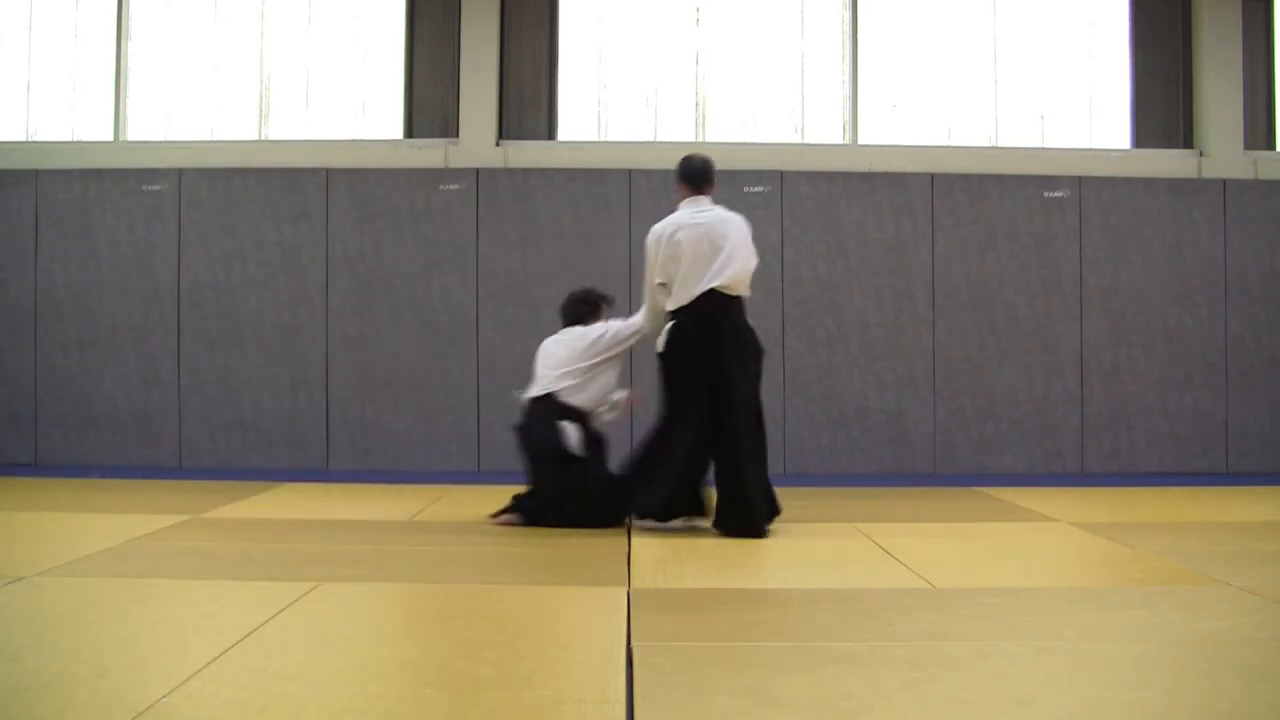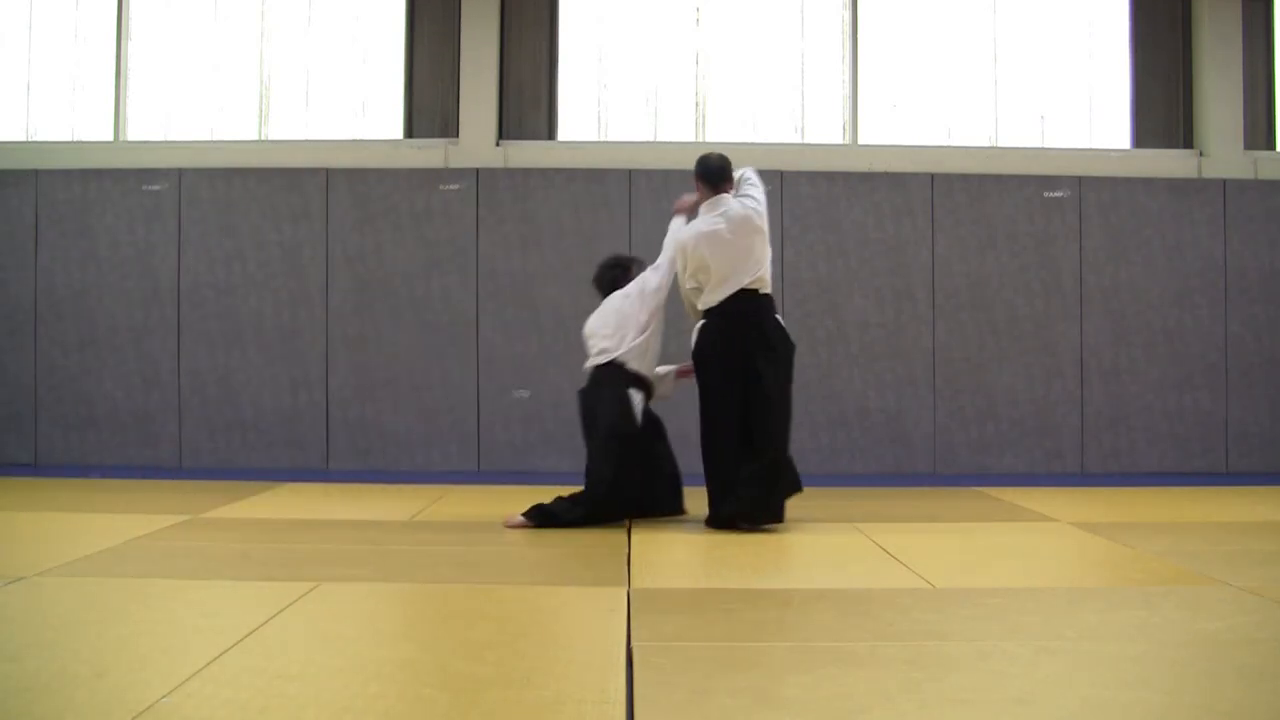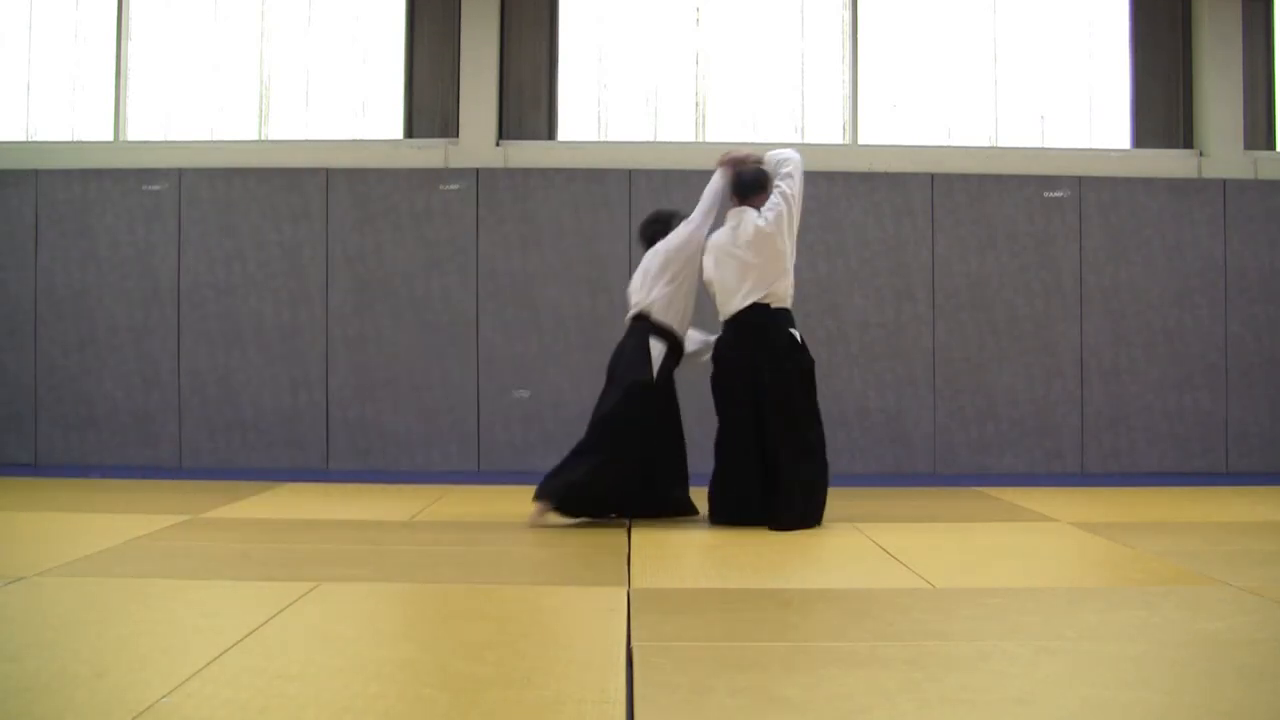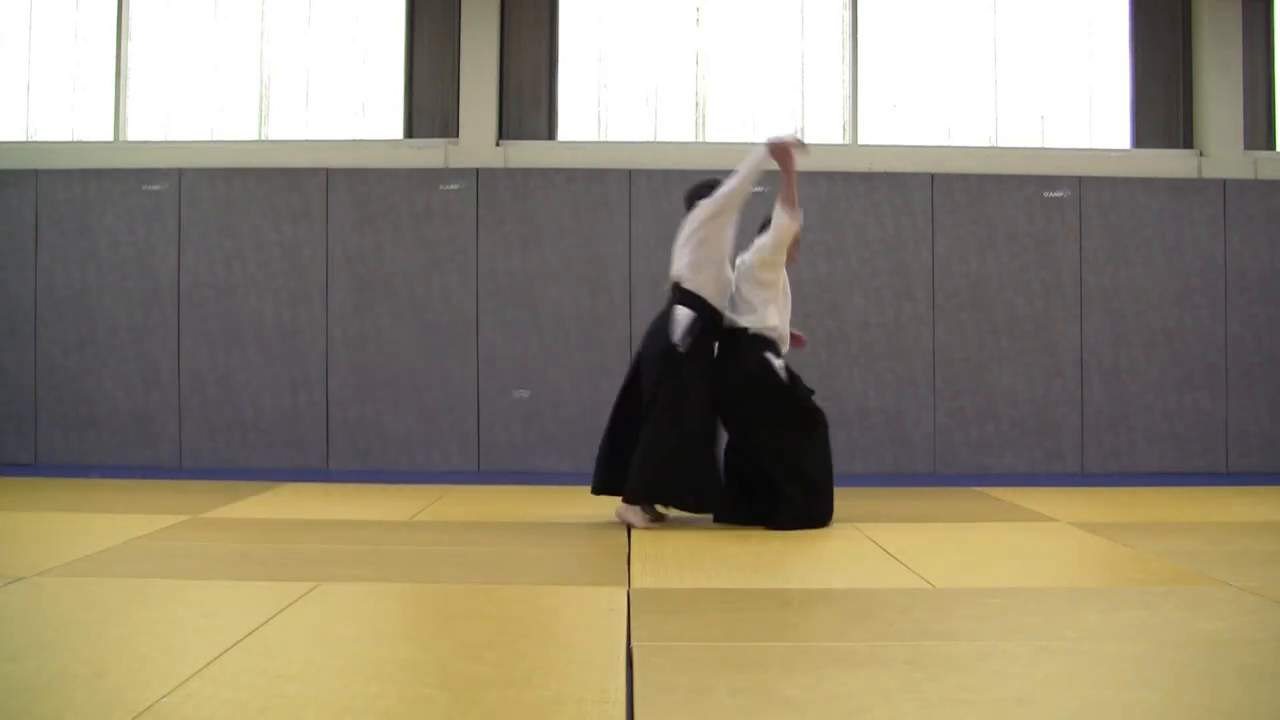
dt=0.3s
person 1, frame 1
left shoulder: (662, 231)
right shoulder: (736, 224)
left elbow: (655, 295)
left wrist: (671, 318)
left hip: (687, 329)
right hip: (731, 325)
left knee: (685, 421)
right knee: (739, 421)
left ankle: (663, 501)
right ankle: (742, 514)
person 1, frame 2
left shoulder: (688, 237)
right shoulder: (754, 209)
left elbow: (691, 294)
right elbow: (749, 176)
right wrist: (717, 194)
left hip: (717, 330)
right hip: (760, 322)
left knee: (723, 422)
right knee: (766, 417)
left ankle: (728, 508)
right ankle: (756, 505)
person 1, frame 3
left shoulder: (714, 243)
right shoulder: (772, 220)
right elbow: (790, 162)
right wrist: (753, 161)
left hip: (733, 340)
right hip: (774, 334)
left knee: (738, 430)
right knee: (791, 428)
left ankle: (737, 509)
right ankle: (792, 510)
person 1, frame 4
left shoulder: (747, 266)
right shoulder: (763, 257)
right elbow: (788, 219)
left wrist: (780, 335)
right wrist: (786, 163)
left hip: (733, 360)
right hip: (755, 362)
left knee: (752, 437)
right knee: (802, 431)
left ankle: (742, 508)
right ankle: (798, 509)
person 2, frame 1
left shoulder: (549, 345)
right shoulder: (597, 337)
right elbow: (642, 321)
left wrist: (618, 401)
left hip: (538, 425)
right hip: (557, 431)
right knee: (604, 507)
right ankle: (528, 511)
person 2, frame 2
left shoulder: (596, 322)
right shoulder: (637, 297)
right elbow: (666, 261)
left wrist: (671, 374)
right wrist: (680, 217)
left hip: (600, 395)
right hip: (620, 401)
right knee: (610, 487)
right ankle: (538, 515)
person 2, frame 3
left shoulder: (654, 266)
right shoulder: (669, 250)
left elbow: (680, 332)
right elbow: (702, 215)
left wrist: (720, 342)
right wrist: (723, 172)
left hip: (646, 358)
right hip: (646, 361)
left knee: (660, 439)
right knee: (615, 437)
right ankle: (554, 496)
person 2, frame 4
left shoulder: (711, 243)
right shoulder: (702, 221)
left elbow: (718, 303)
right elbow: (734, 191)
right wrist: (769, 151)
left hip: (688, 335)
right hip: (682, 335)
left knee: (679, 419)
right knee: (673, 420)
right ankle: (637, 500)
